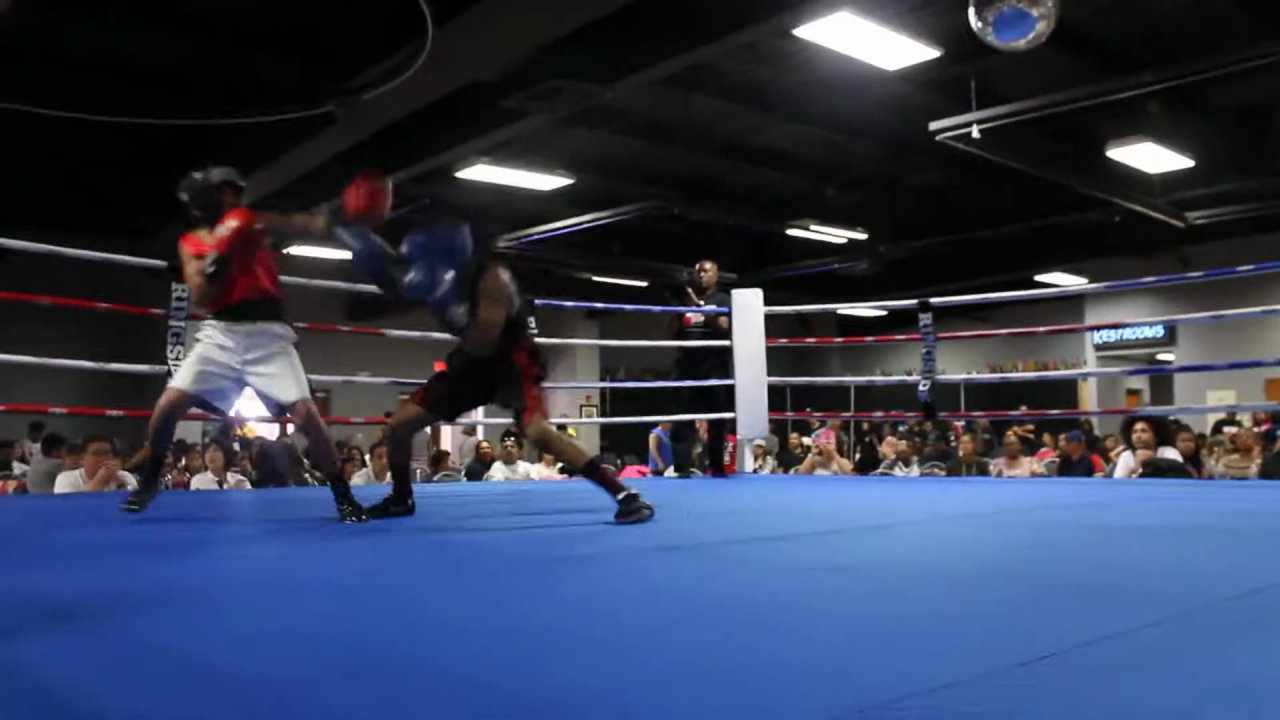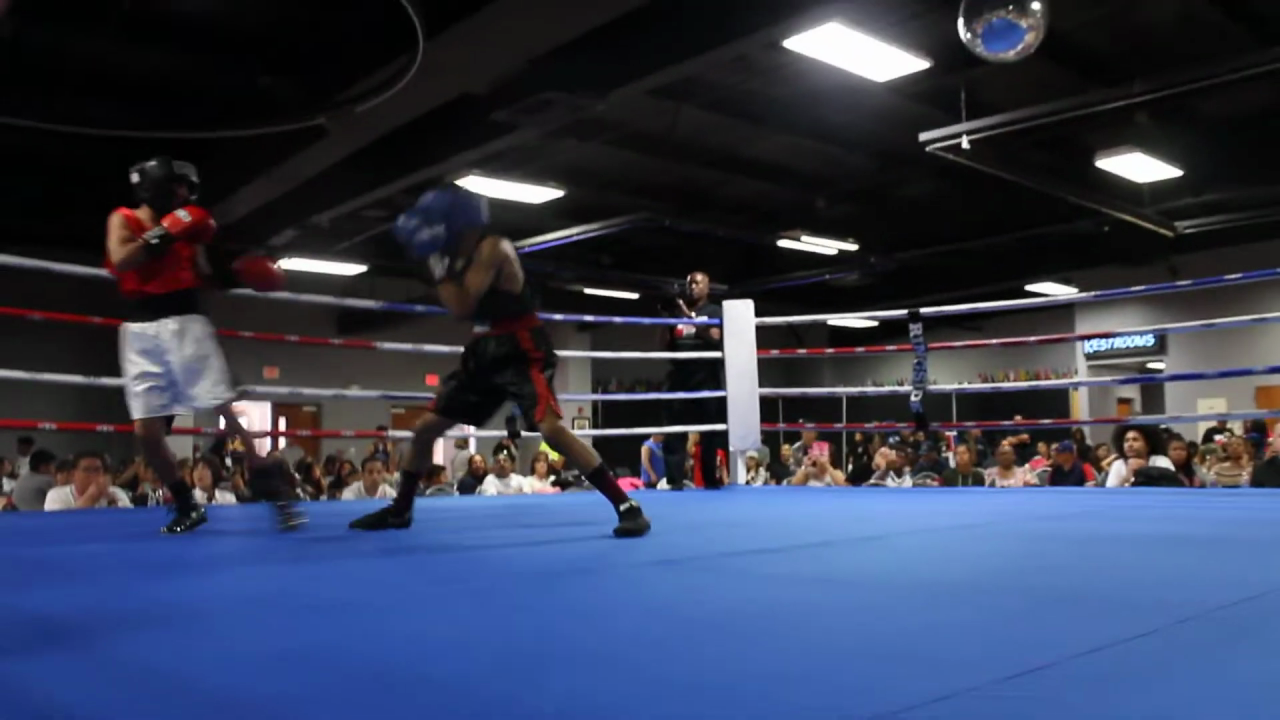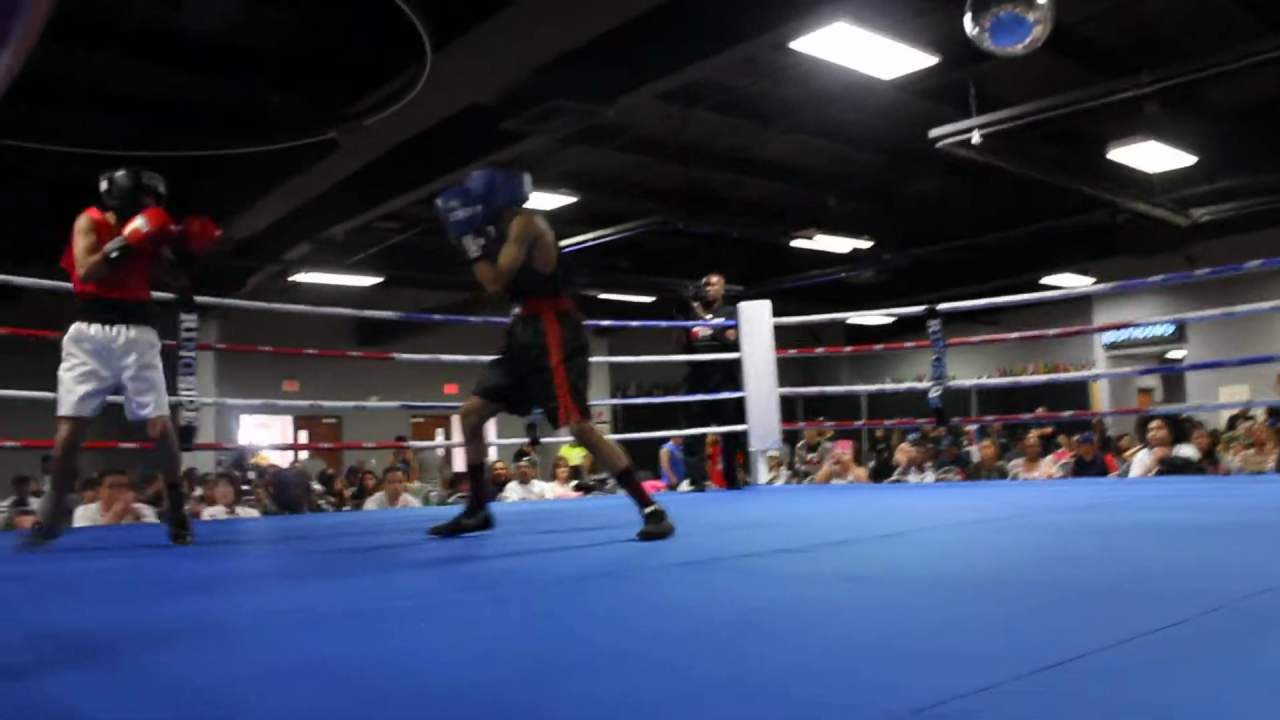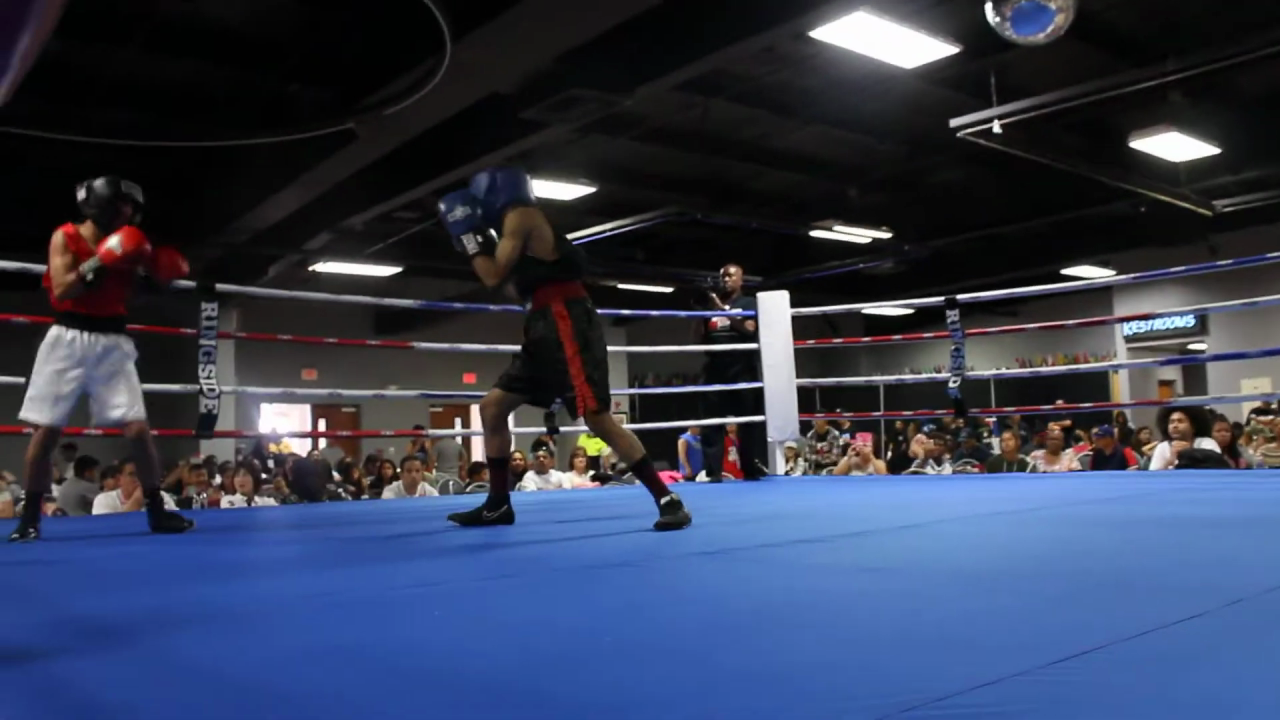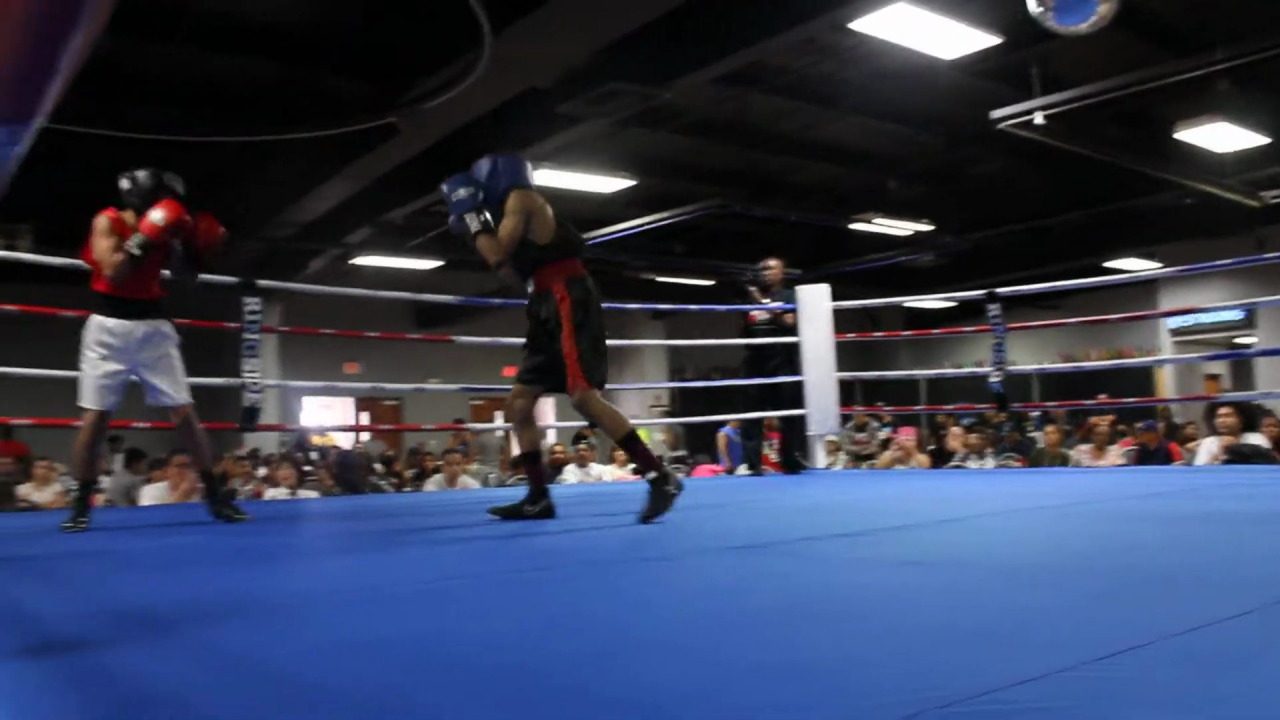
dt=0.2s
person 1, frame 1
left shoulder: (252, 224)
right shoulder: (190, 244)
left elbow: (300, 224)
right elbow: (200, 296)
left wrist: (324, 221)
right wrist: (217, 255)
left hip: (267, 333)
right hip: (222, 334)
left knee: (305, 413)
right knee: (168, 407)
left ankle: (343, 495)
right ankle: (148, 482)
person 1, frame 2
left shoulder: (187, 225)
right shoulder: (122, 219)
left elbow: (210, 275)
right elbow: (120, 260)
left wrist: (242, 273)
right wrist: (161, 235)
left hip: (186, 326)
right hip: (141, 332)
left knee: (225, 411)
right knee: (146, 433)
left ankle: (276, 492)
right ankle: (186, 507)
person 1, frame 3
left shoulder: (148, 234)
right shoulder: (90, 222)
left elbow: (176, 276)
right elbow: (86, 272)
left wrist: (187, 244)
right wrist: (123, 242)
left hip: (135, 335)
right hip: (89, 335)
left knee: (160, 426)
right knee: (69, 430)
left ankle: (176, 513)
right ankle: (53, 515)
person 1, frame 4
left shoulder: (126, 244)
right shoulder: (66, 238)
right elbow: (60, 292)
left wrist: (161, 273)
right wrist: (99, 261)
left hip: (112, 344)
right hip: (68, 340)
left knee: (137, 430)
right knee: (45, 431)
left ankle: (157, 511)
right ankle: (30, 517)
person 1, frame 5
left shoulder: (164, 229)
right shoulder: (108, 222)
left elbow: (186, 273)
right elbow: (113, 272)
left wrist: (196, 246)
right wrist: (145, 237)
left hip: (153, 328)
right hip: (110, 326)
left knee: (184, 414)
right knee: (95, 417)
left ankle: (216, 498)
right ankle: (81, 506)
person 2, frame 1
left shoulder: (491, 278)
right shoulder: (446, 271)
left elbow: (485, 343)
left wrist: (448, 304)
left hip: (512, 363)
right hip: (471, 363)
left knee: (537, 431)
right knee: (400, 424)
left ankle: (627, 496)
right ankle: (400, 499)
person 2, frame 2
left shoulder: (493, 248)
right shoulder: (462, 252)
left elbow: (461, 308)
left wrist: (433, 256)
left hip: (520, 350)
right hip: (485, 351)
left knee: (550, 428)
right knee: (424, 428)
left ankle: (625, 505)
right ankle: (400, 510)
person 2, frame 3
left shoulder: (524, 223)
right shoulder: (508, 230)
left elbow: (496, 283)
right elbow: (500, 281)
left wrist: (469, 236)
right wrist: (472, 238)
left hip: (552, 333)
right hip: (524, 335)
left knee: (578, 427)
right knee: (471, 415)
left ankle: (651, 509)
right ankle: (477, 510)
person 2, frame 4
left shoulder: (519, 216)
right shoulder: (520, 227)
left elbow: (494, 278)
right elbow: (514, 284)
left wrist: (468, 233)
right wrist: (480, 240)
left hip: (566, 322)
right hip: (544, 327)
left knee: (596, 417)
right knee: (492, 408)
left ankle: (668, 499)
right ankle: (498, 504)
person 2, frame 5
left shoulder: (521, 198)
right shoulder: (520, 210)
left elbow: (497, 256)
right elbow: (512, 268)
left wrist: (471, 215)
right wrist: (476, 227)
left hip: (567, 301)
right hip: (548, 308)
left knee: (584, 397)
right knee: (519, 403)
left ankle: (659, 477)
right ankle: (537, 497)
person 3, frame 1
left shoulder: (722, 300)
right shoulder: (686, 301)
left elbow: (723, 326)
right elbow: (675, 332)
left wrist: (699, 305)
left hip: (714, 366)
right hip: (689, 365)
left knee: (717, 418)
right knee: (683, 418)
left ankle: (717, 467)
right ankle: (682, 467)
person 3, frame 2
left shoulder: (714, 311)
right shoulder: (677, 312)
left elbow: (714, 337)
right elbow: (667, 344)
left wrist: (690, 317)
left hip: (706, 377)
right hip: (680, 376)
left knee: (710, 431)
right knee: (675, 429)
left ankle: (711, 479)
right ankle: (675, 479)
person 3, frame 3
left shoulder: (730, 313)
right shoulder: (694, 314)
left elbow: (730, 338)
right elbow: (684, 346)
left wrist: (706, 319)
left hip: (724, 379)
right hip: (698, 378)
left knee: (730, 431)
left ankle: (732, 480)
right ankle: (697, 480)
person 3, frame 4
left shoulder: (749, 304)
right shoulder: (712, 305)
left elbow: (749, 329)
right elbow: (702, 337)
left wrist: (724, 310)
left hip: (742, 369)
right hip: (716, 369)
left knee: (749, 422)
right knee: (712, 422)
left ankle: (751, 470)
right ankle: (713, 472)
person 3, frame 5
left shoulder: (788, 296)
right shoulder: (753, 298)
left elbow: (788, 322)
right elbow: (743, 331)
left wrist: (763, 303)
left hip: (782, 362)
right hip: (756, 362)
left knee: (789, 415)
left ankle: (791, 463)
right ankle: (754, 464)
